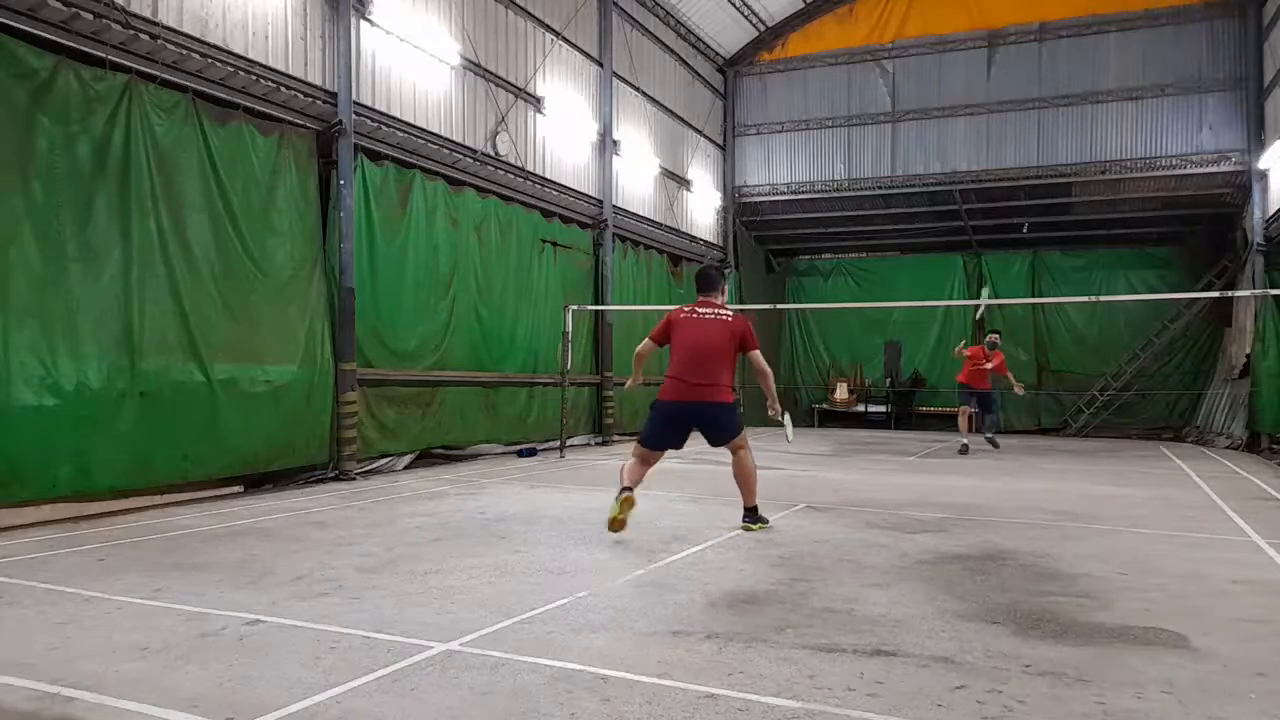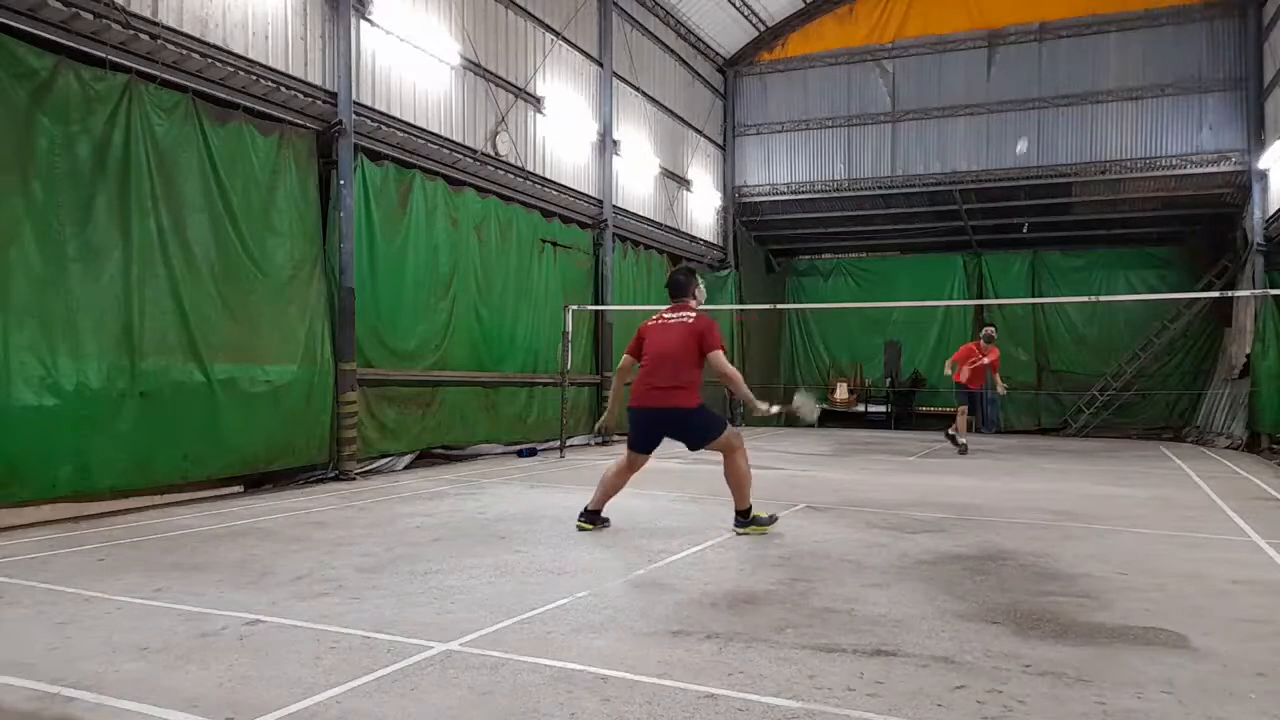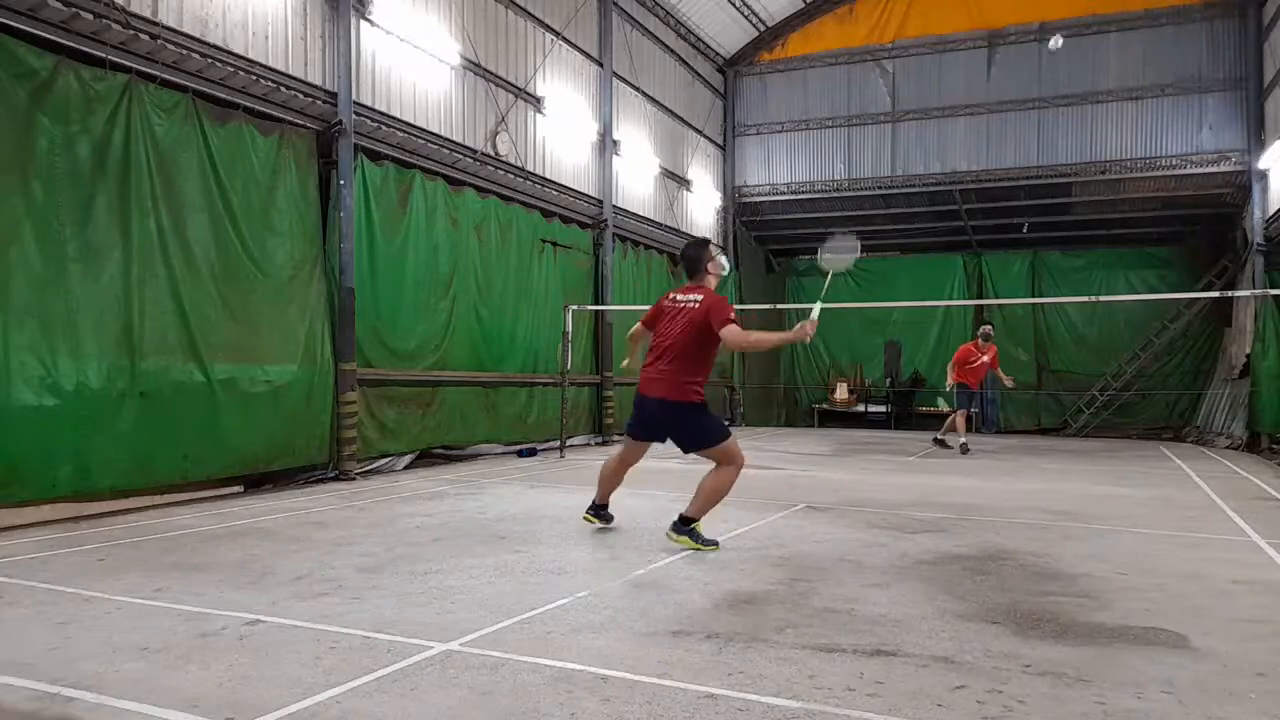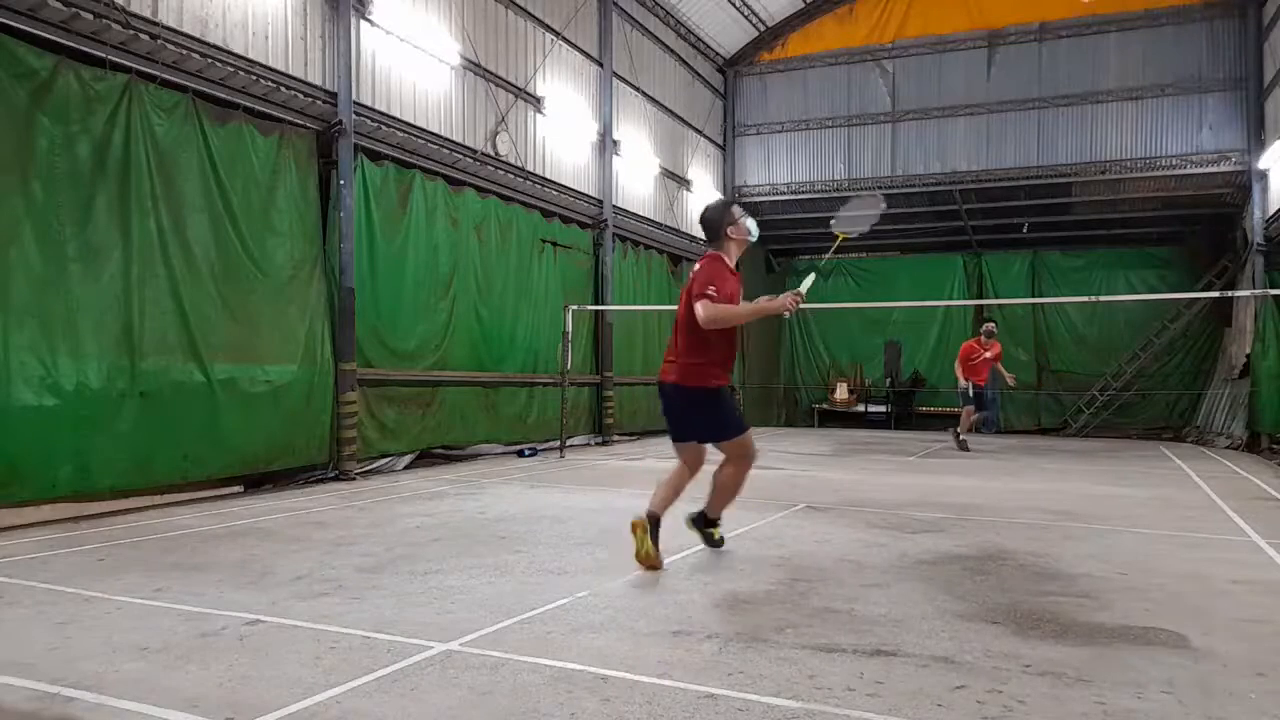
dt=0.2s
person 1, frame 1
left shoulder: (677, 315)
right shoulder: (738, 322)
left elbow: (641, 352)
right elbow: (762, 370)
left wrist: (635, 376)
right wrist: (773, 403)
left hip: (672, 400)
right hip: (716, 402)
left knee: (640, 460)
right knee: (740, 448)
left ankle: (625, 495)
right ankle: (751, 514)
person 1, frame 2
left shoulder: (649, 324)
right shoulder: (702, 323)
left elbow: (622, 370)
right elbow: (724, 369)
left wrist: (610, 412)
right wrist: (754, 403)
left hip: (641, 406)
right hip: (680, 406)
left knee: (630, 463)
right knee: (735, 447)
left ankle: (591, 513)
right ankle: (745, 517)
person 1, frame 3
left shoulder: (669, 299)
right shoulder: (714, 302)
left elbow: (635, 333)
right elbow: (736, 340)
left wrist: (631, 358)
right wrist: (793, 335)
left hip: (648, 395)
right hip: (682, 401)
left knee: (628, 455)
right knee: (732, 460)
left ankle: (597, 508)
right ankle: (685, 525)
person 1, frame 4
left shoulder: (712, 267)
right shoulder: (716, 273)
right elbow: (707, 316)
right wrist: (768, 306)
left hip: (675, 382)
right hip: (701, 386)
left knee: (689, 464)
right knee: (742, 454)
left ankle: (650, 521)
right ankle: (707, 520)
